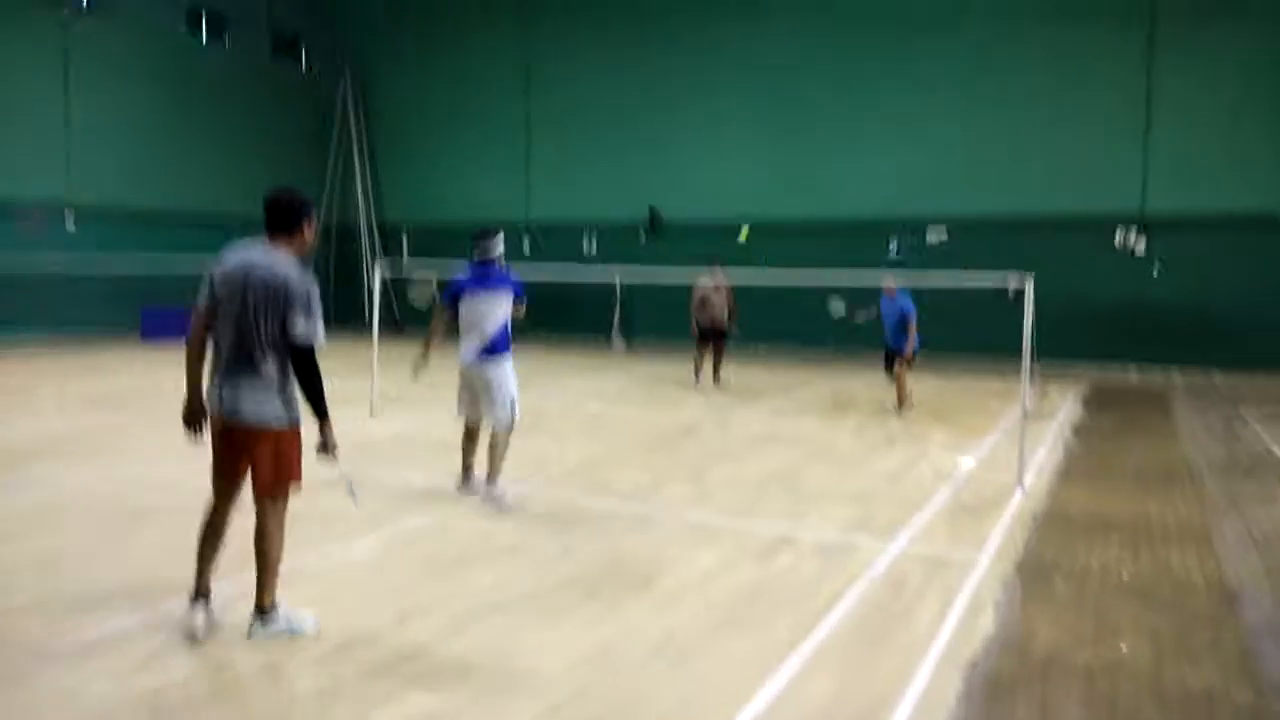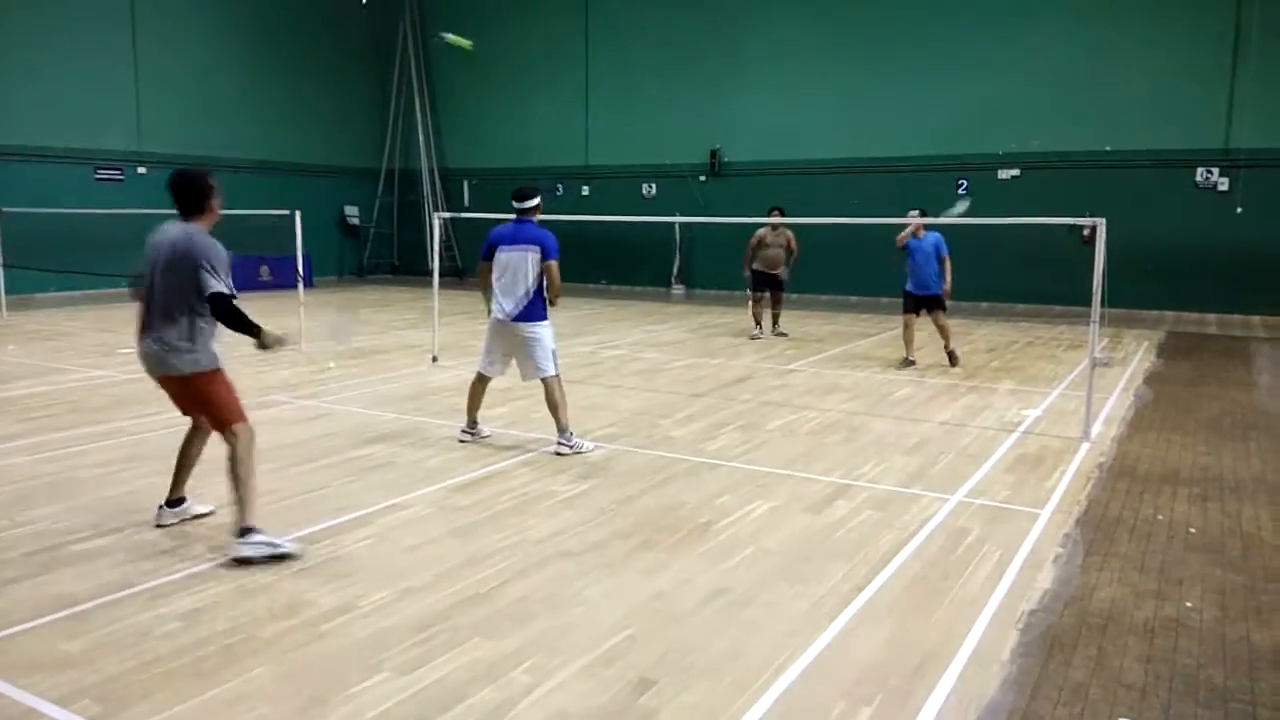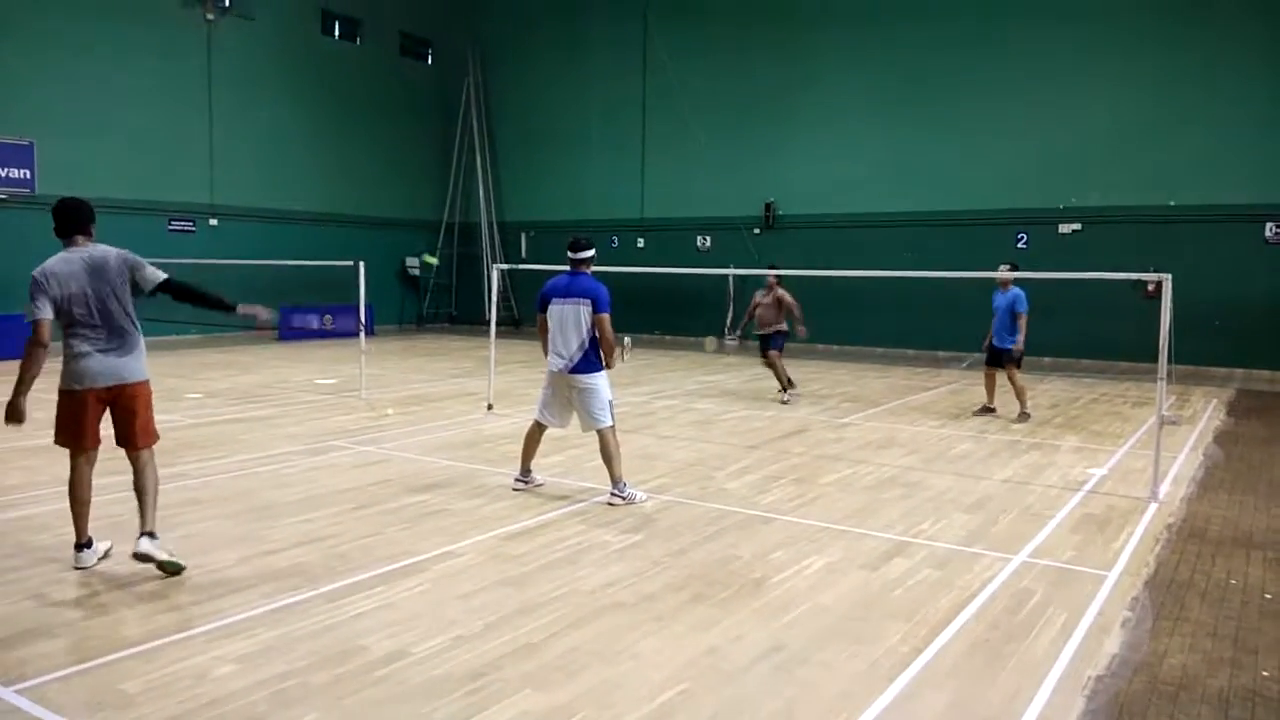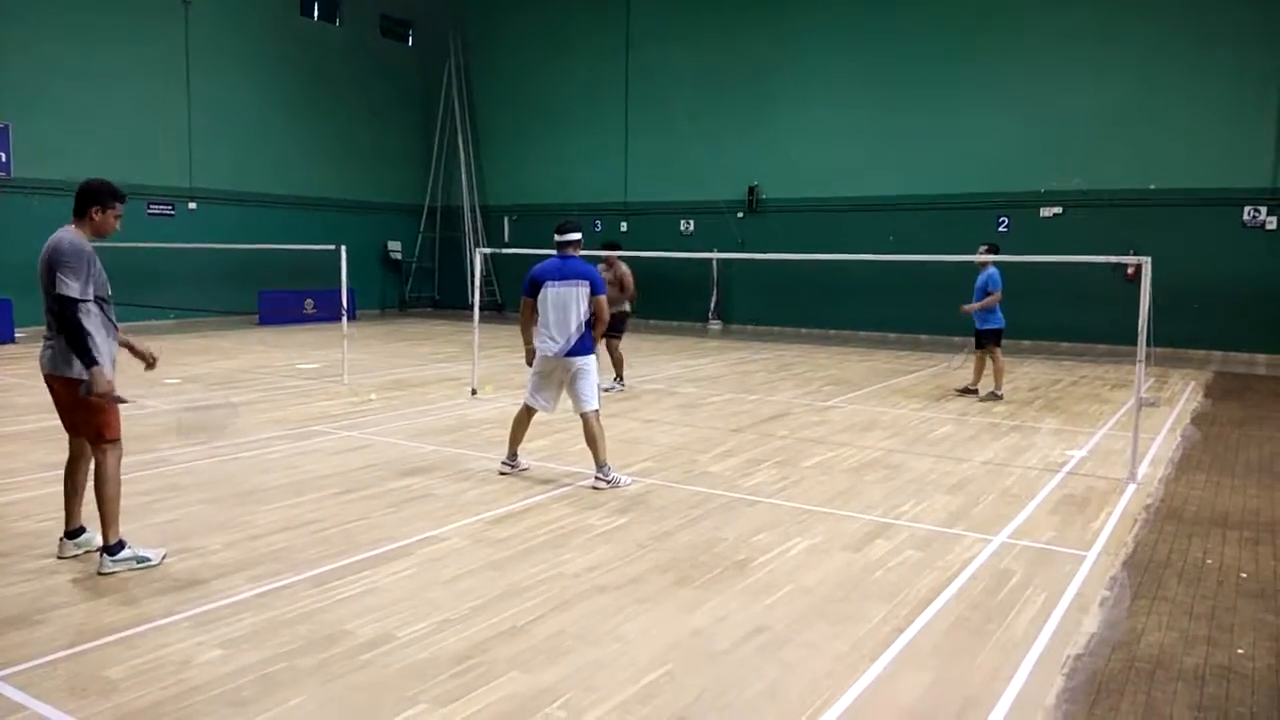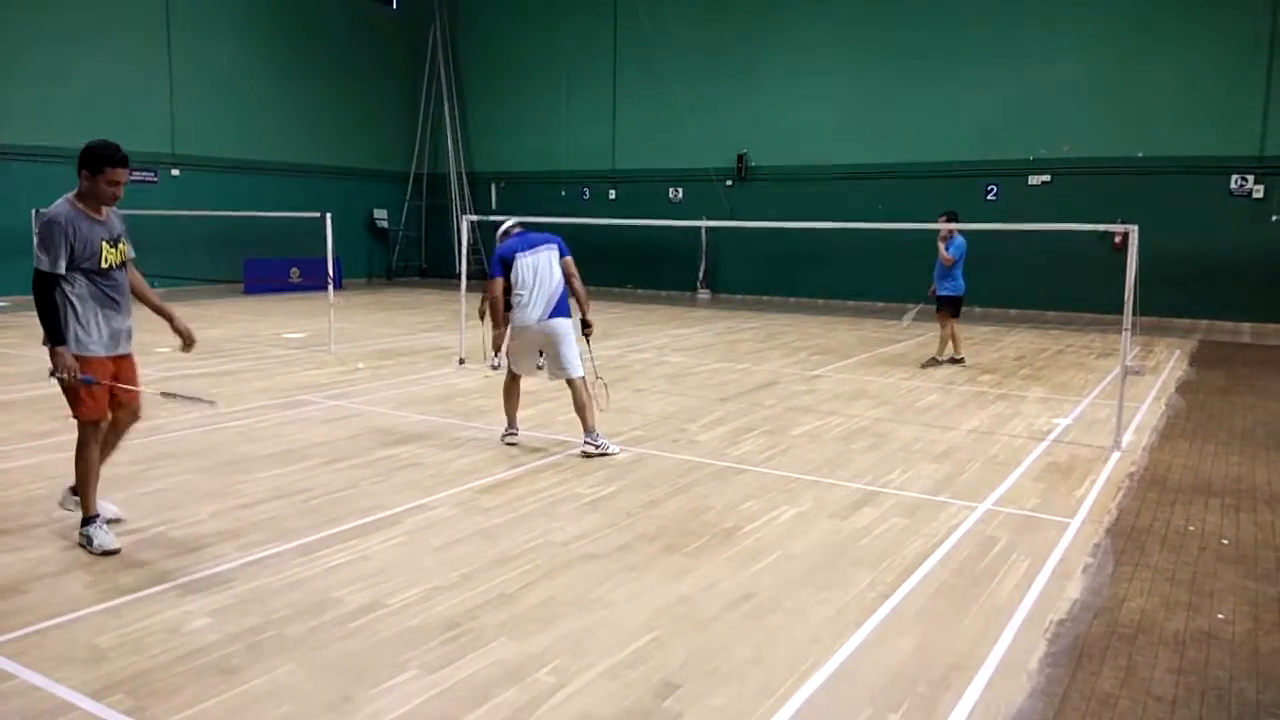
dt=1s
person 1, frame 1
left shoulder: (228, 263)
right shoulder: (298, 281)
left elbow: (197, 334)
right elbow: (303, 361)
left wrist: (193, 395)
right wrist: (324, 423)
left hip: (222, 402)
right hip: (269, 410)
left knee: (222, 498)
right knee: (271, 506)
left ankle: (200, 600)
right ankle: (266, 614)
person 1, frame 2
left shoulder: (161, 236)
right shoulder: (208, 249)
left elbow: (140, 291)
right elbow: (221, 308)
right wrist: (260, 333)
left hip: (155, 351)
right hip: (186, 357)
left knee: (204, 420)
right knee: (240, 435)
left ankle: (174, 503)
right ankle: (248, 534)
person 1, frame 3
left shoulder: (45, 274)
right shoulder: (119, 259)
left elbow: (41, 340)
right elbow: (175, 289)
left wrist: (19, 395)
right wrist: (234, 308)
left hip: (82, 376)
right hip: (130, 372)
left knee: (82, 460)
right knee: (141, 456)
left ankle: (84, 546)
right ankle: (148, 536)
person 1, frame 4
left shoulder: (65, 244)
right shoulder: (74, 248)
right elbow: (68, 315)
left wrist: (131, 345)
right wrist: (96, 369)
left hip: (63, 367)
right hip: (79, 370)
left knee: (81, 448)
right knee: (108, 451)
left ankle: (73, 535)
right ankle: (114, 549)
person 1, frame 5
left shoulder: (112, 217)
right shoulder: (59, 220)
left elbow: (128, 274)
right elbow: (44, 287)
left wrist: (171, 318)
right wrist: (60, 349)
left hip: (117, 341)
right hip: (83, 347)
left knee: (125, 416)
right knee: (94, 426)
left ankle: (80, 490)
right ankle: (90, 522)
person 2, frame 1
left shoulder: (458, 284)
right shoulder: (510, 282)
left elbow: (439, 321)
right elbow: (519, 313)
left wrist: (425, 353)
left hip: (469, 361)
right hip: (496, 362)
left knee: (472, 422)
right knee: (504, 423)
left ankle: (467, 479)
right ankle: (491, 485)
person 2, frame 2
left shoulder: (495, 235)
right shoulder: (544, 238)
left elbow: (483, 275)
right elbow: (553, 282)
right wrist: (553, 297)
left hip: (500, 318)
right hip: (532, 320)
left knee: (484, 373)
right knee: (550, 377)
left ankle: (470, 427)
right ankle: (565, 438)
person 2, frame 3
left shoulder: (550, 287)
right shoulder: (596, 289)
left elbow: (542, 328)
right elbow: (605, 334)
right wrist: (609, 358)
left hip: (557, 368)
right hip: (588, 371)
left knee: (539, 422)
right knee: (606, 428)
left ankle: (523, 475)
right ankle: (618, 489)
person 2, frame 4
left shoulder: (537, 272)
right shoulder: (590, 273)
left elbow: (526, 314)
right elbow: (603, 316)
left wrist: (528, 345)
right wrist: (595, 336)
left hip: (546, 353)
right hip: (580, 354)
left knee: (529, 406)
right knee: (590, 413)
left ankle: (510, 460)
right ankle: (603, 472)
person 2, frame 5
left shoulder: (501, 251)
right shoulder: (553, 241)
left elbow: (495, 296)
right elbow: (573, 278)
left wrist: (499, 328)
right wrist: (585, 315)
left hip: (523, 321)
right hip: (557, 319)
left knee: (514, 374)
right knee: (576, 379)
left ankle: (511, 429)
right ankle: (591, 438)
